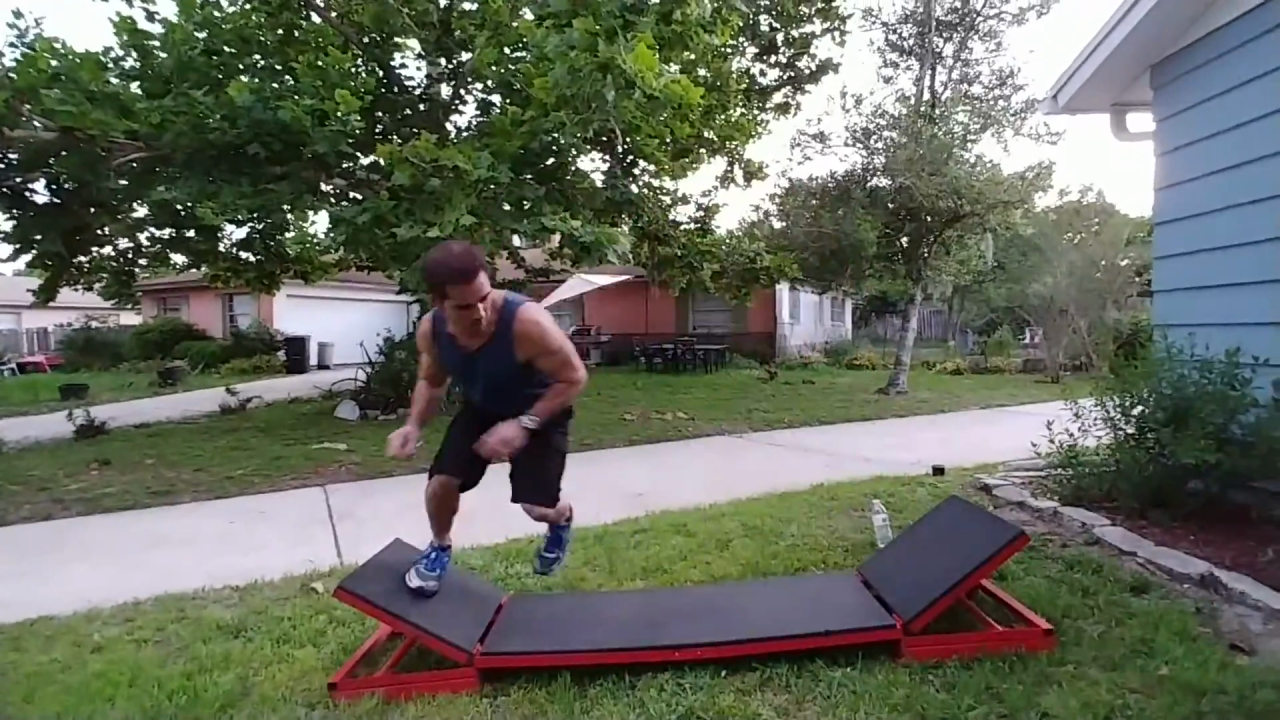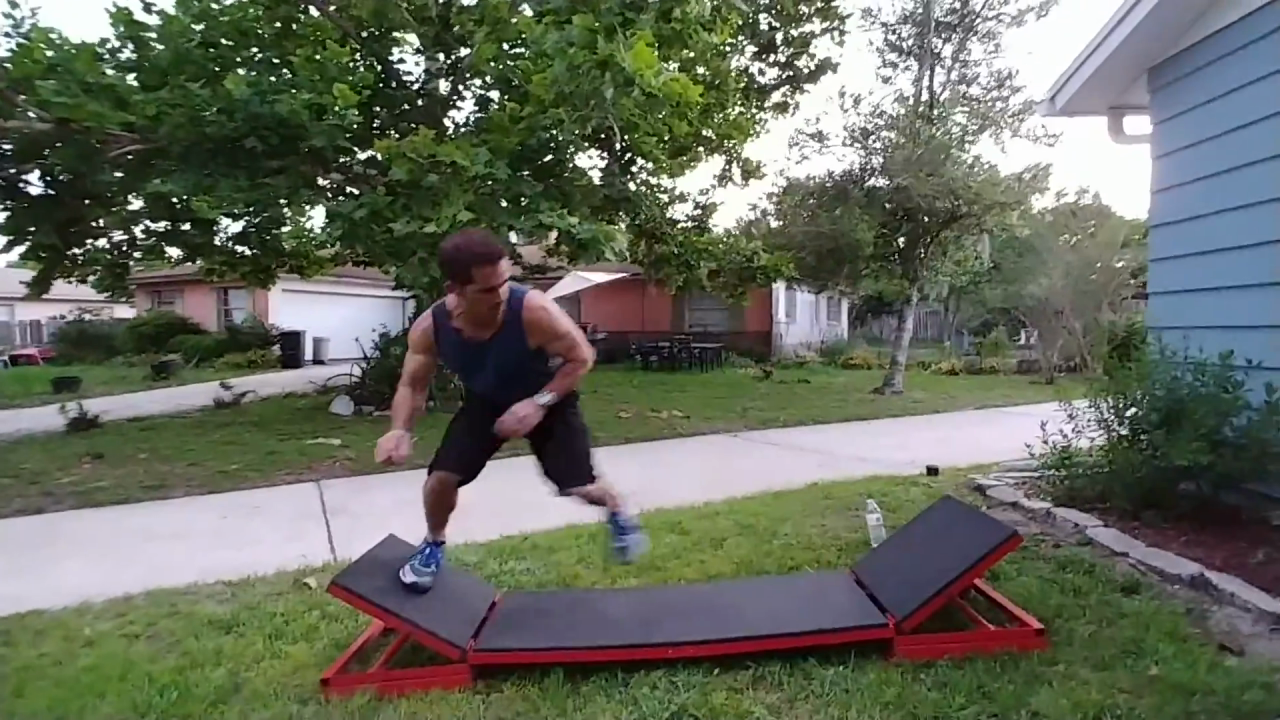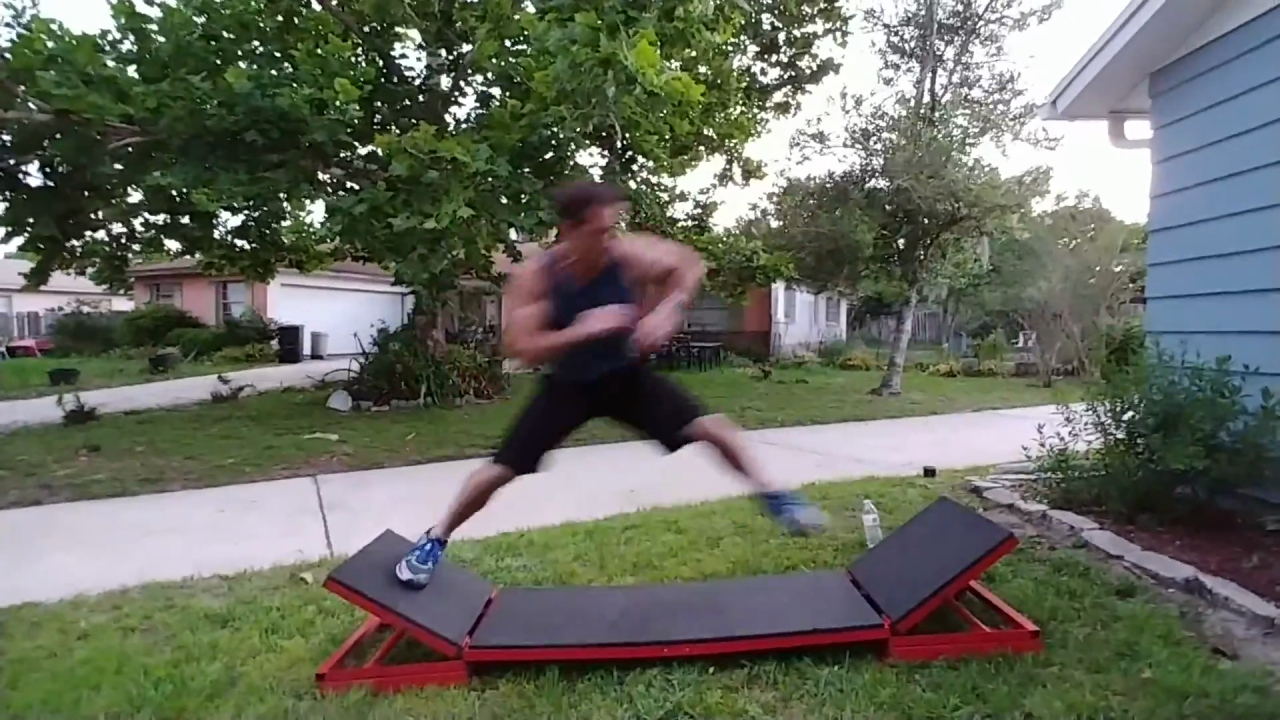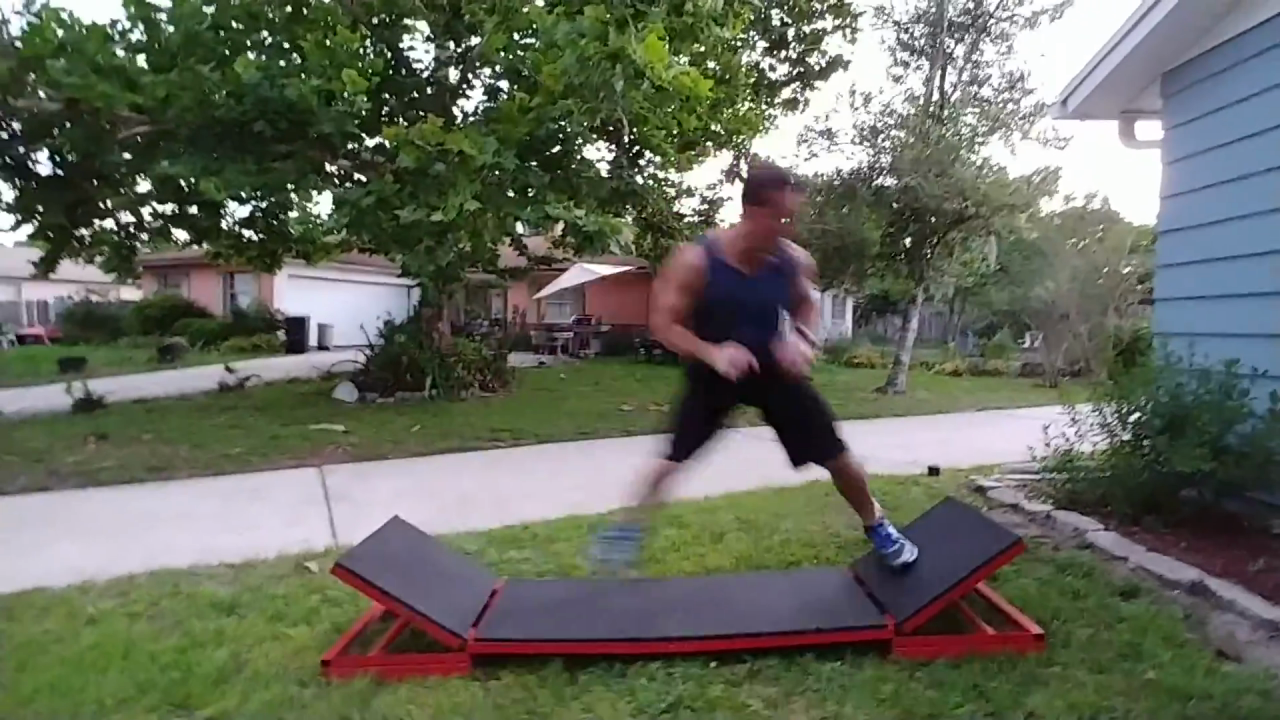
dt=0.2s
person 1, frame 1
left shoulder: (526, 321)
right shoulder: (431, 328)
left elbow: (573, 378)
right elbow: (431, 379)
left wrist: (523, 425)
right wrist: (413, 425)
left hip: (535, 413)
right hip: (482, 410)
left knee: (538, 506)
right knee: (444, 481)
left ankle: (561, 519)
right ankle: (439, 548)
person 1, frame 2
left shoulder: (533, 309)
right shoulder: (430, 327)
left elbow: (582, 358)
right elbow: (411, 385)
left wrist: (539, 402)
right wrist: (399, 430)
left hip: (547, 400)
right hip: (485, 405)
left knee: (580, 488)
right knee: (442, 477)
left ankle: (618, 512)
right ankle: (433, 545)
person 1, frame 3
left shoulder: (626, 255)
right shoulder: (534, 274)
left elbow: (689, 263)
right elbow: (524, 347)
left wrist: (668, 310)
right wrist: (581, 331)
left hip: (626, 373)
right hip: (567, 385)
left knee: (709, 426)
right knee: (500, 468)
left ankle: (772, 495)
right ankle: (435, 540)
person 1, frame 4
left shoulder: (793, 260)
right shoulder: (696, 260)
left elbow: (805, 306)
right elbow: (663, 325)
left wrist: (804, 340)
right wrist: (712, 353)
left hip: (771, 367)
right hip: (715, 370)
left knee: (835, 453)
right knee: (679, 455)
left ankle: (876, 526)
right ankle: (634, 524)
